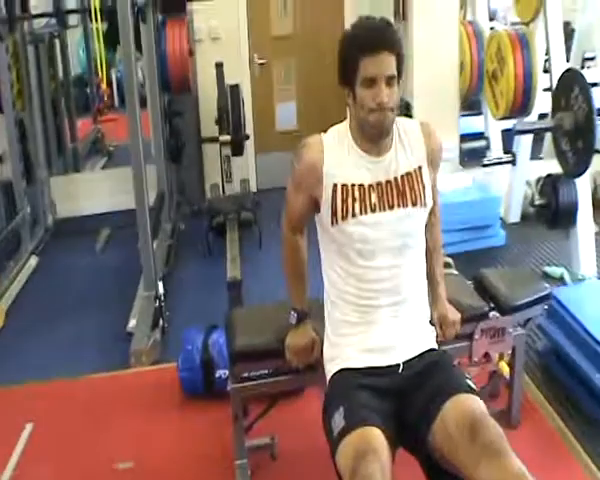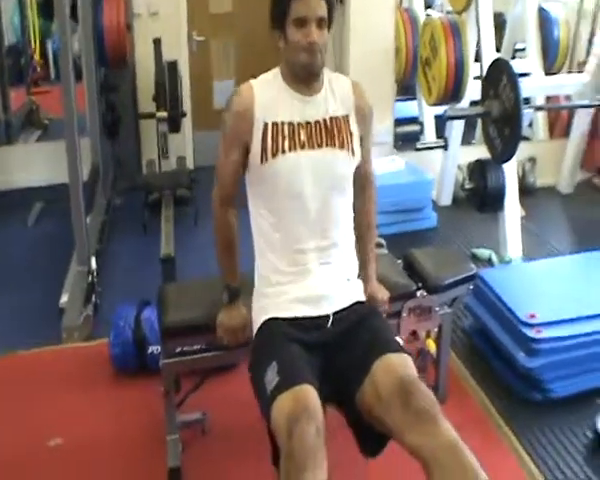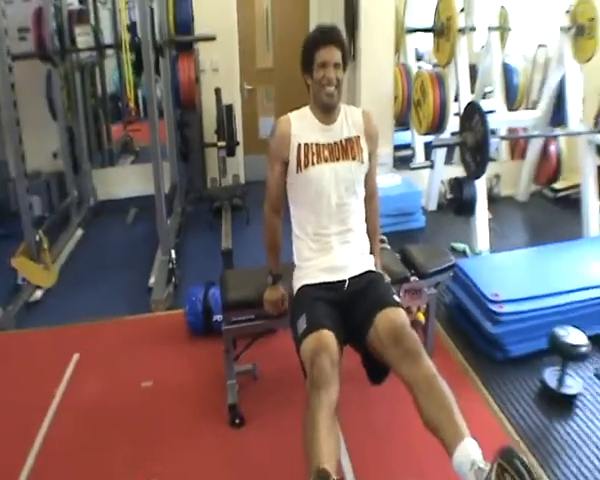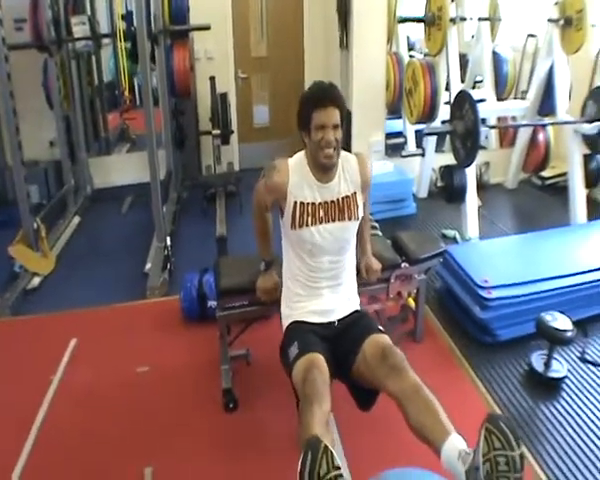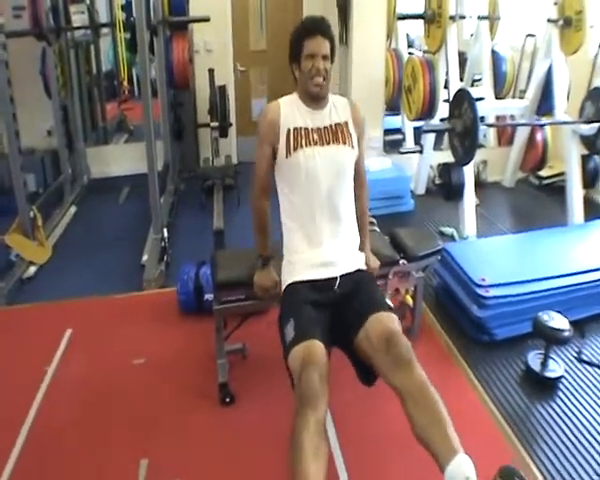
dt=1s
person 1, frame 1
left shoulder: (425, 142)
right shoulder: (317, 158)
right elbow: (292, 229)
right wrist: (299, 320)
left hip: (420, 352)
right hip: (354, 362)
person 1, frame 2
left shoulder: (354, 98)
right shoulder: (248, 103)
right elbow: (223, 202)
left wrist: (370, 274)
right wrist: (231, 297)
left hip: (348, 301)
right hip: (283, 312)
left knee: (418, 407)
right knee: (303, 432)
person 1, frame 3
left shoulder: (365, 124)
right shoulder: (287, 131)
right elbow: (273, 209)
right wrist: (274, 280)
left hip: (362, 271)
right hip: (314, 279)
left knee: (407, 344)
right knee: (323, 368)
person 1, frame 4
left shoulder: (360, 168)
right shoulder: (281, 177)
right elbow: (259, 207)
right wrist: (267, 268)
left hip: (348, 310)
right hip: (303, 317)
left knee: (393, 362)
right knee: (313, 382)
person 1, frame 5
left shoulder: (351, 112)
right shoulder: (276, 115)
right elbow: (260, 192)
right wrist: (264, 261)
left hip: (352, 269)
right hip: (303, 276)
left knee: (399, 354)
right knee: (312, 384)
